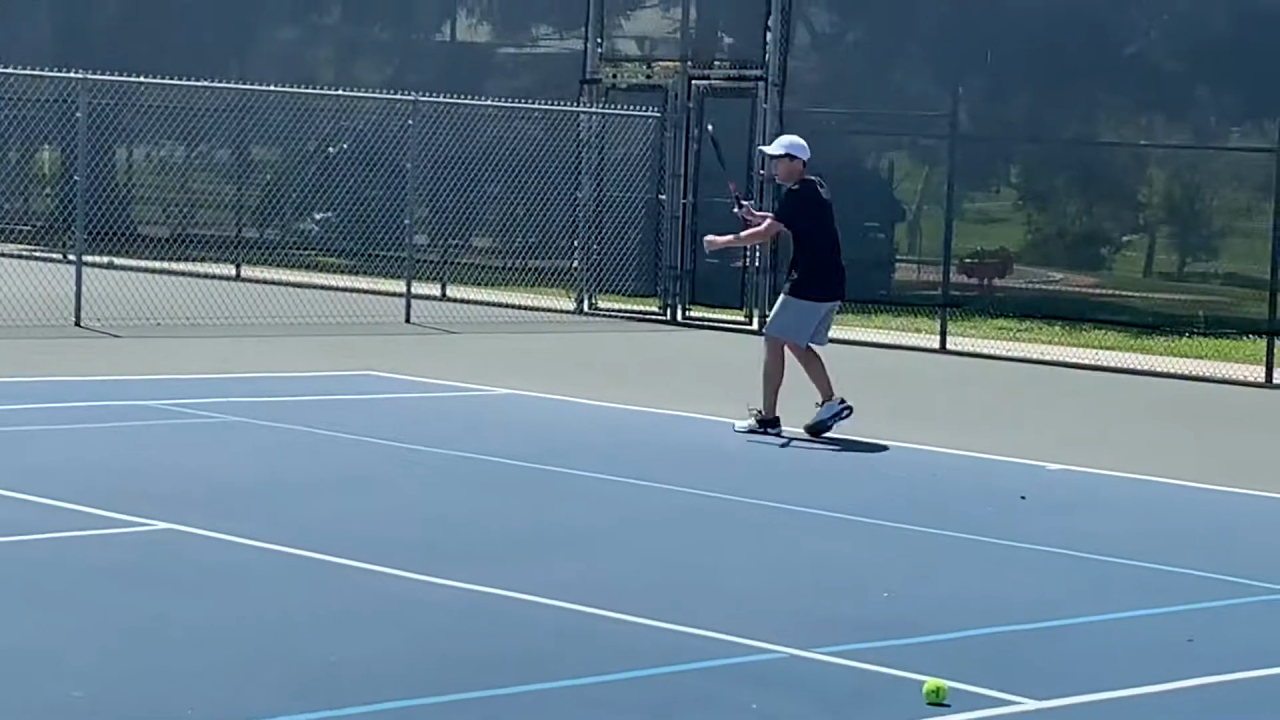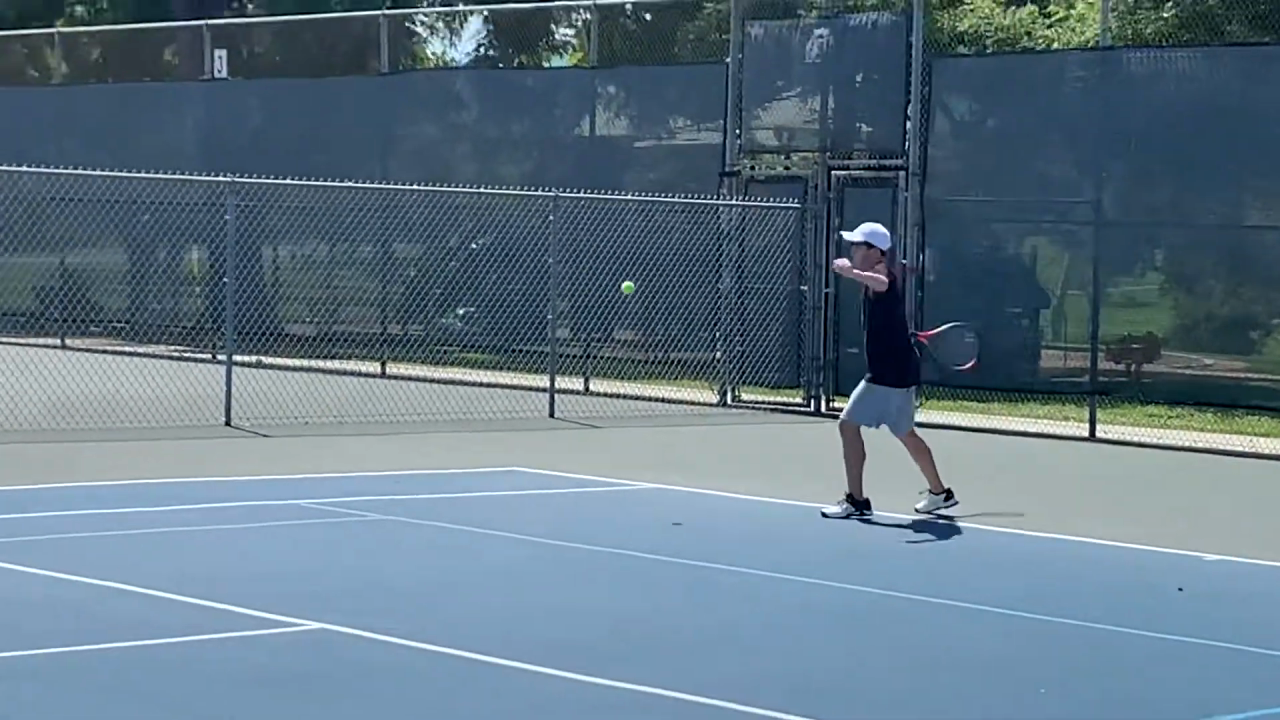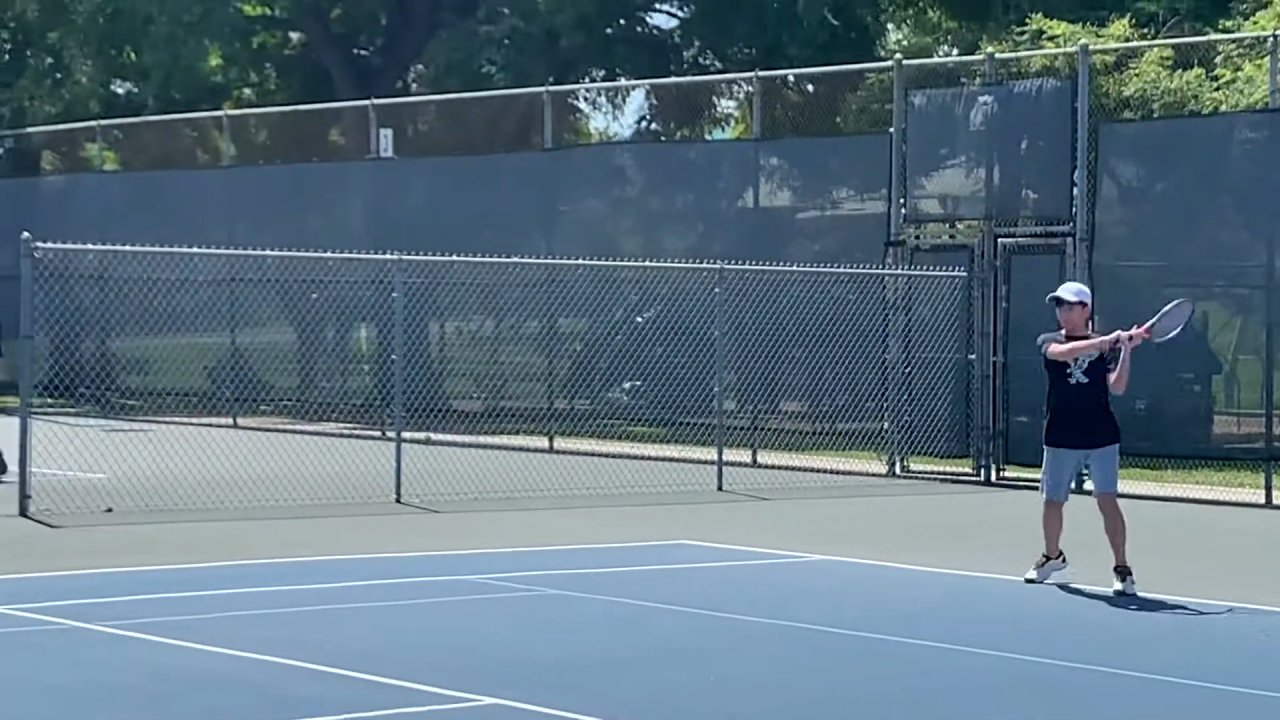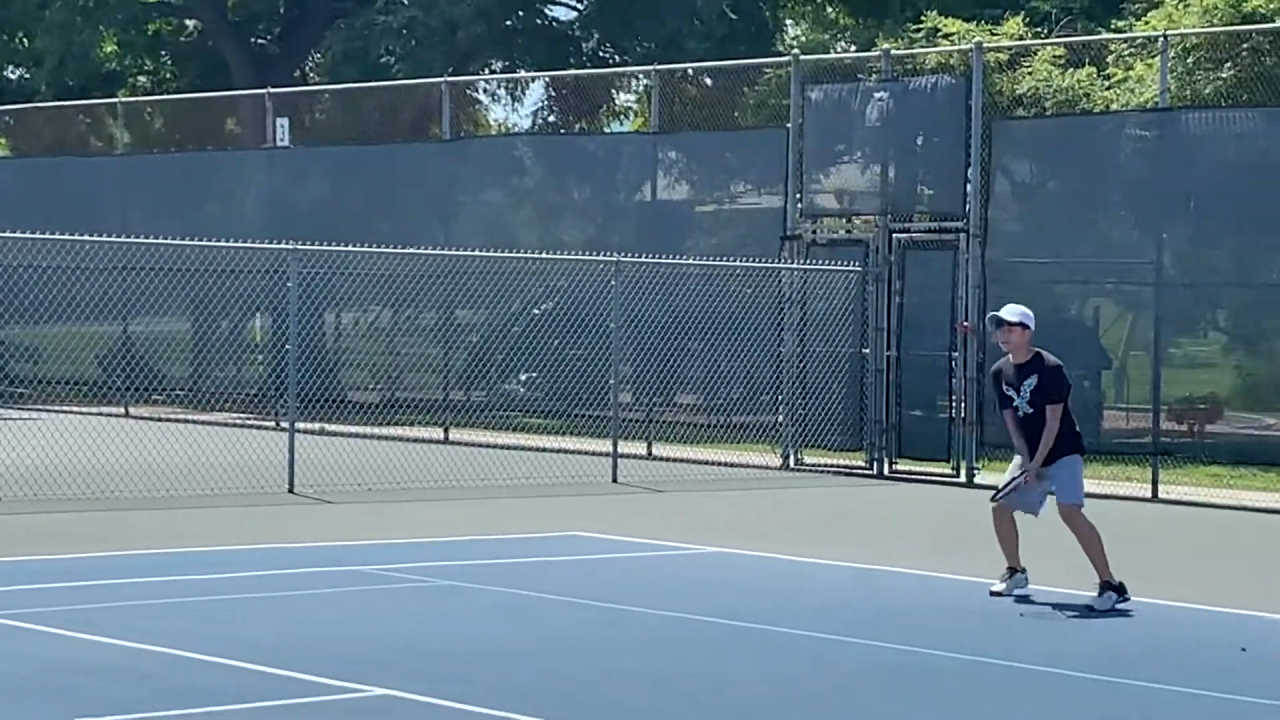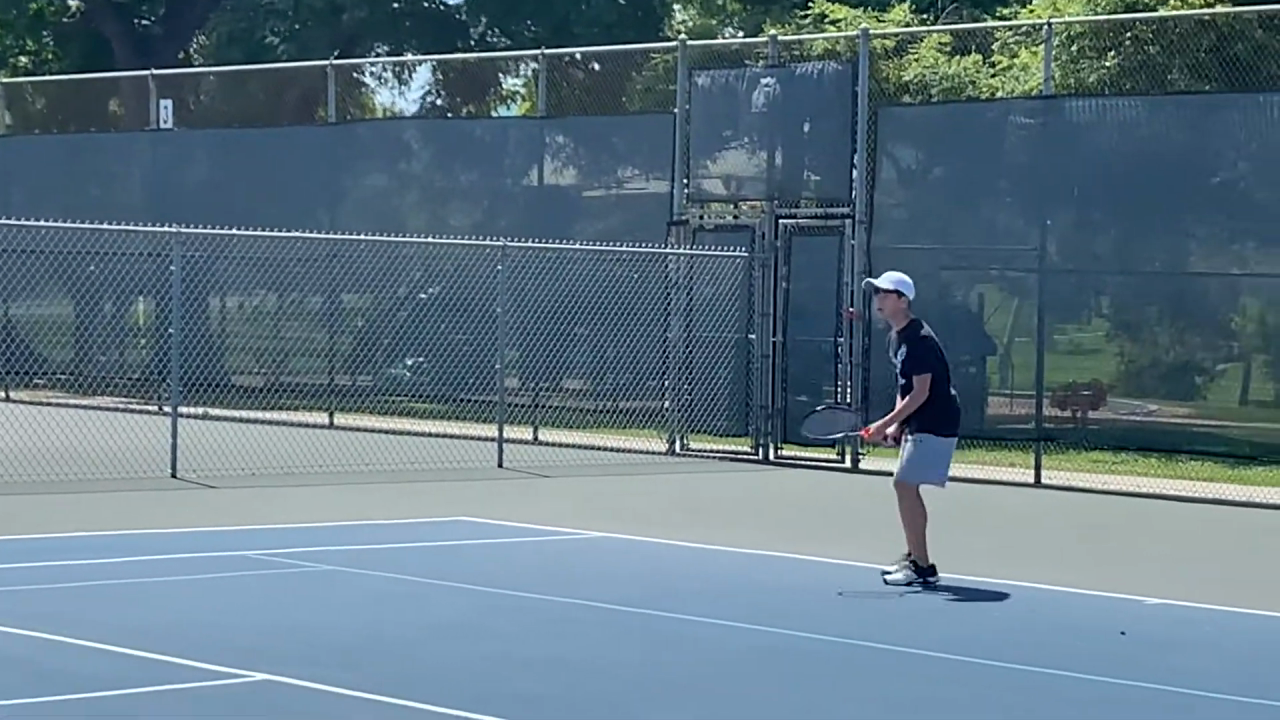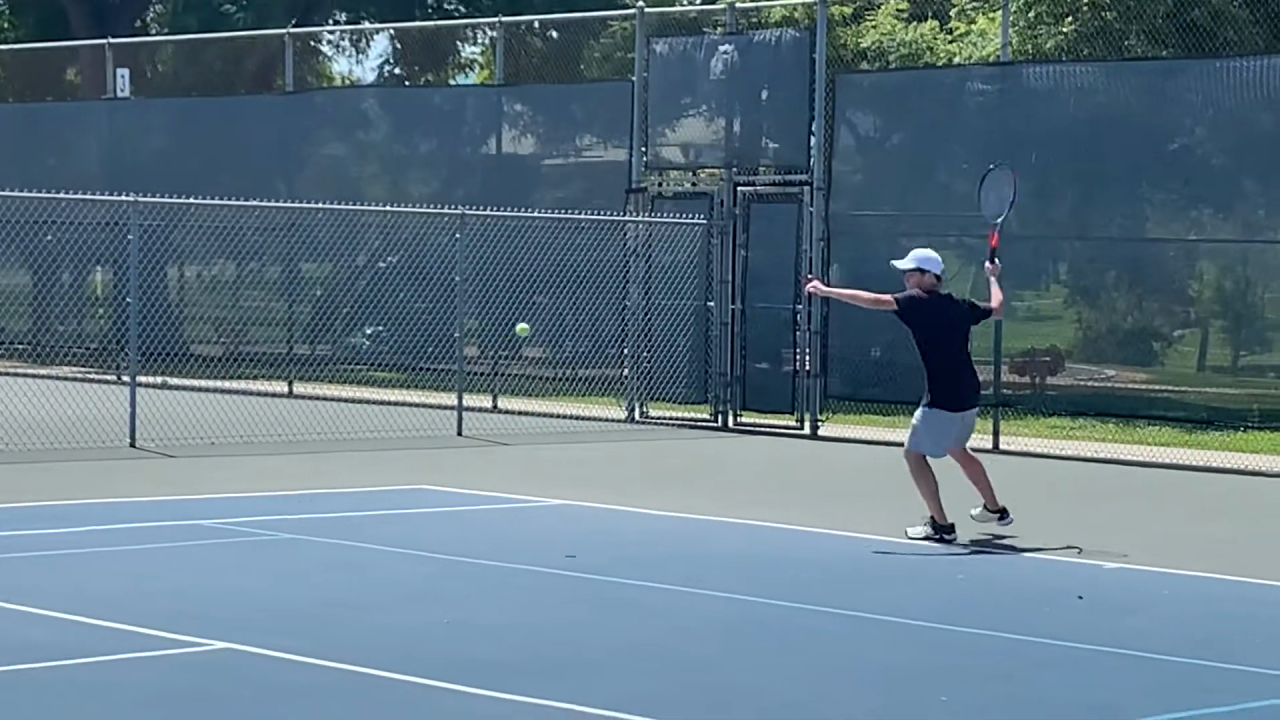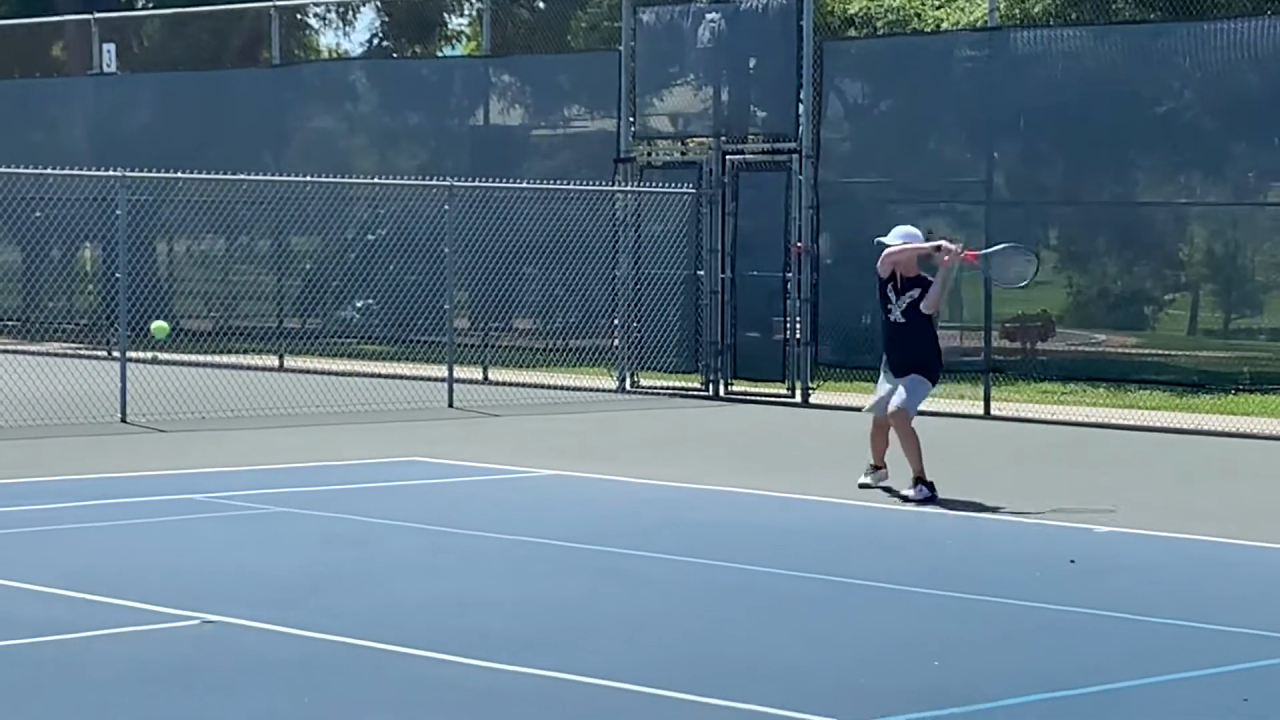
dt=0.7s
person 1, frame 1
left shoulder: (796, 194)
right shoulder: (814, 188)
left elbow: (766, 233)
left wrist: (722, 241)
right wrist: (758, 216)
left hip: (808, 286)
right hip: (829, 286)
left knee: (774, 342)
right knee: (799, 345)
left ankle: (768, 417)
right ankle: (832, 403)
person 1, frame 2
left shoulder: (881, 277)
right shoulder: (875, 278)
left elbow: (879, 283)
left wrist: (851, 272)
left hip: (888, 373)
right hip: (903, 371)
left knee: (848, 425)
right knee: (905, 433)
left ankle: (856, 501)
right ankle: (940, 493)
person 1, frame 3
left shoulder: (1105, 347)
right shoulder: (1048, 343)
left elbow: (1117, 388)
right elbow: (1063, 352)
left wrist: (1127, 348)
right wrist: (1106, 339)
left hip: (1102, 436)
right hip: (1061, 437)
left knee: (1107, 500)
right knee: (1052, 502)
left ankle: (1122, 570)
right ankle: (1052, 556)
person 1, frame 4
left shoulder: (1049, 367)
right shoulder: (999, 373)
left elbow: (1053, 421)
right elbow: (1012, 422)
left wrist: (1038, 464)
right wrist: (1027, 463)
left hip: (1064, 451)
right hip: (1029, 454)
left knee: (1070, 512)
right knee: (1000, 507)
left ankle: (1111, 585)
right ankle: (1016, 572)
person 1, frame 5
left shoulder: (920, 338)
right shoulder: (895, 338)
left elbow: (921, 393)
left wrist: (885, 422)
right wrist: (896, 426)
left hip: (936, 424)
right hip: (917, 424)
left knee: (906, 486)
right knee: (903, 487)
left ankle: (923, 567)
right ankle: (913, 557)
person 1, frame 6
left shoulder: (917, 301)
right shoulder: (957, 304)
left elbow: (872, 300)
right elbow: (995, 308)
left wrist: (826, 290)
right wrist: (993, 277)
left hip: (942, 398)
right hip: (969, 395)
left knee: (915, 456)
right knee: (957, 451)
left ankle: (941, 524)
right ankle: (994, 509)
person 1, frame 7
left shoulder: (927, 284)
right shoulder: (887, 276)
left elbow: (928, 308)
right elbow: (887, 257)
left wrist: (946, 268)
right wrist: (934, 246)
left hip: (920, 368)
right hip: (892, 366)
left knee: (899, 414)
right knee: (880, 418)
left ankle: (922, 482)
right ankle: (877, 468)
